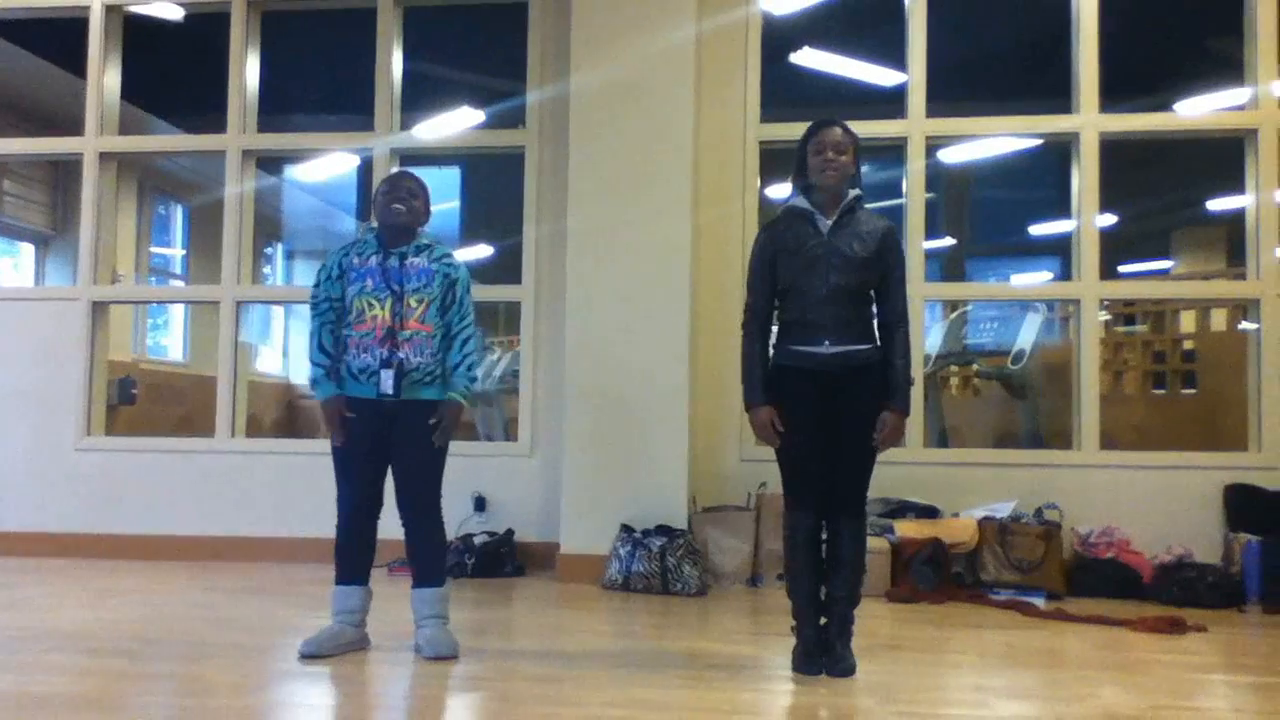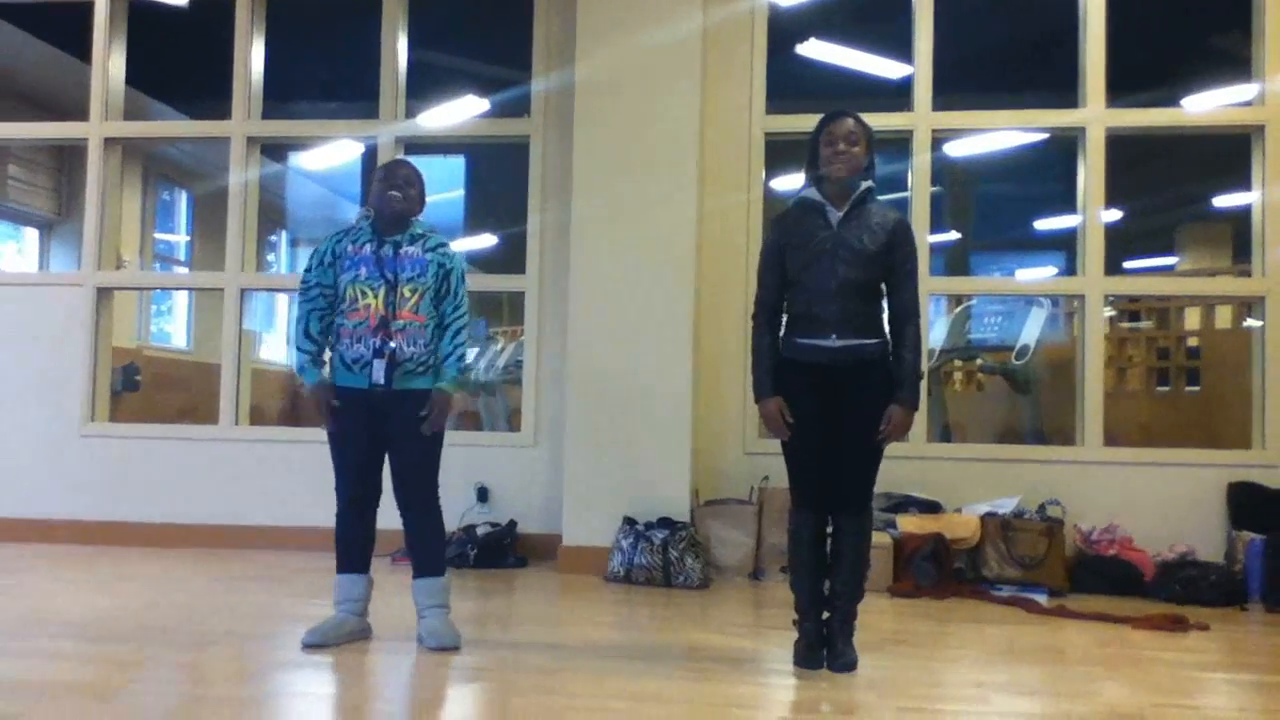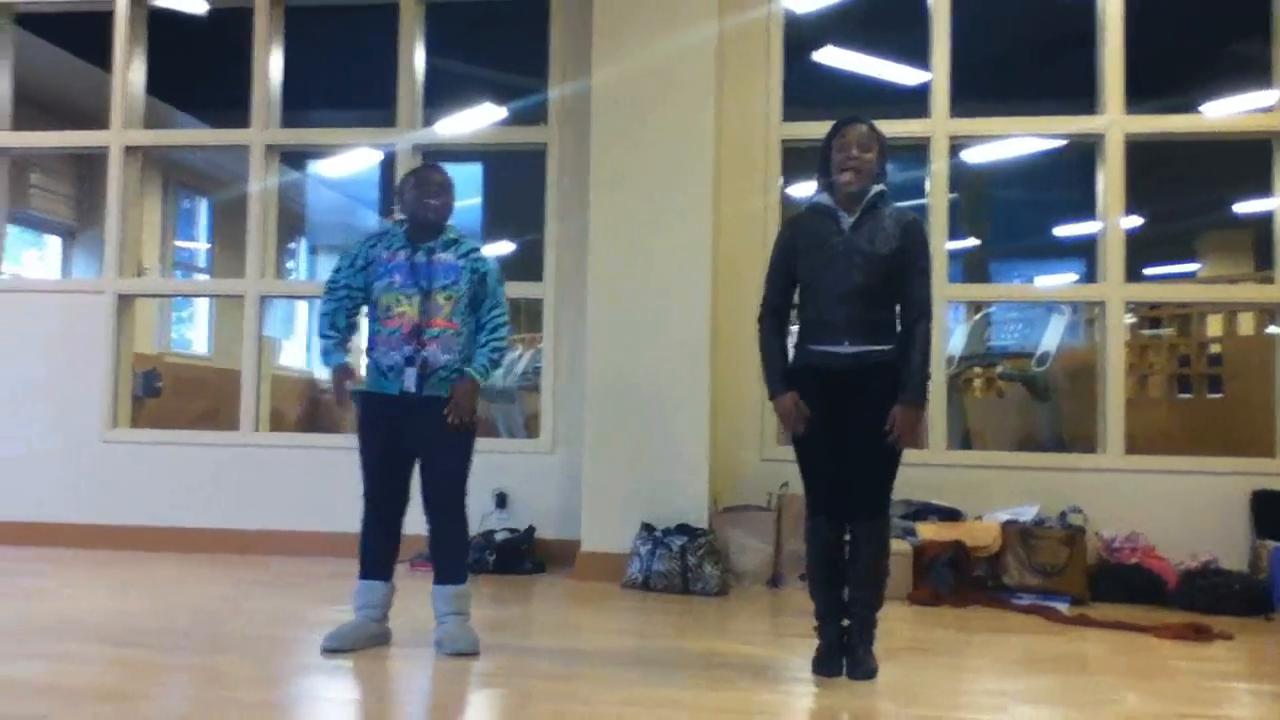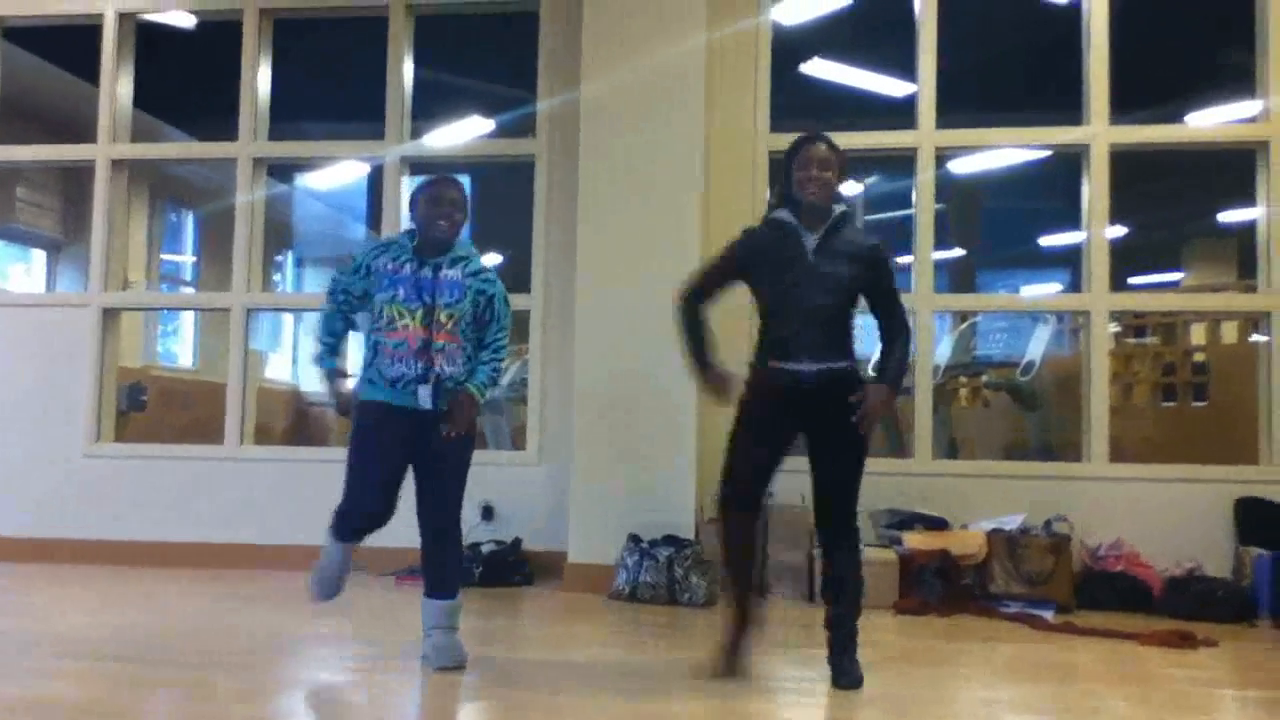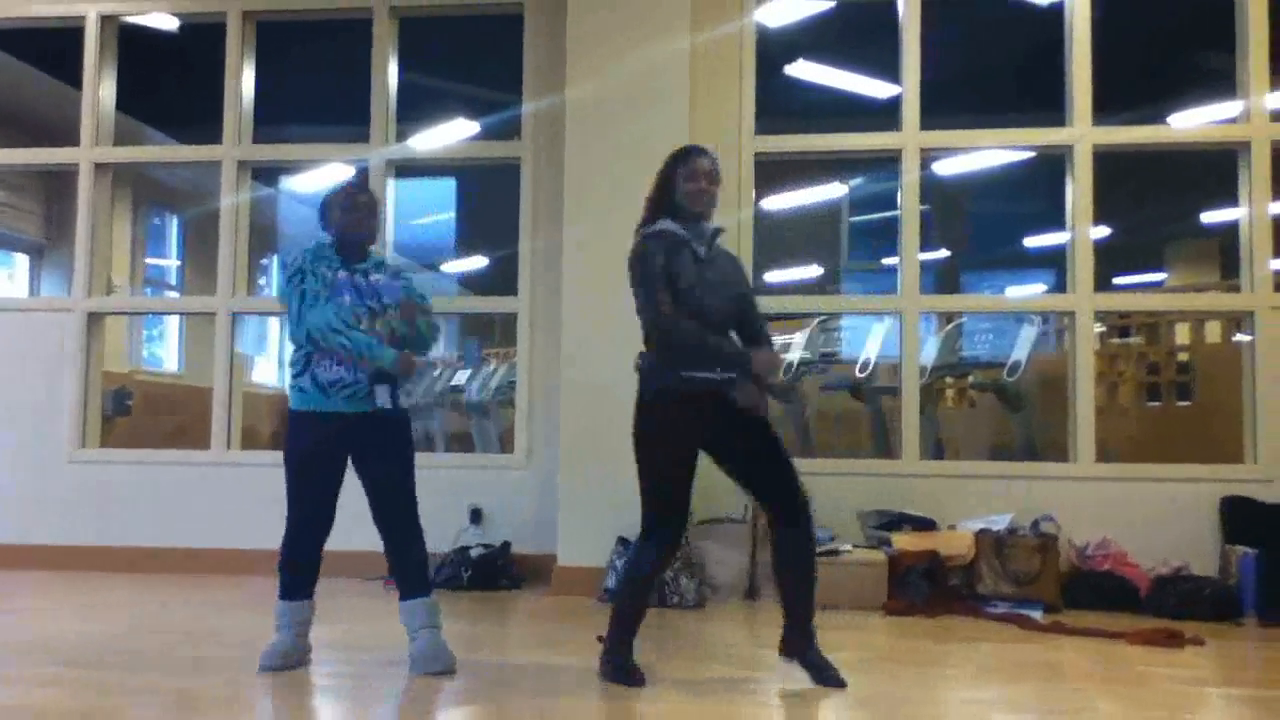
dt=0.5s
person 1, frame 1
left shoulder: (878, 232)
right shoulder: (777, 232)
left elbow: (895, 322)
right elbow: (756, 322)
left wrist: (897, 401)
right wrist: (756, 398)
left hip: (859, 381)
right hip: (796, 381)
left knee: (848, 509)
right knee: (803, 509)
left ankle: (840, 635)
right ankle: (807, 633)
person 1, frame 2
left shoulder: (889, 225)
right shoulder: (788, 223)
left elbow: (905, 316)
right elbow: (766, 312)
left wrist: (906, 395)
right wrist: (765, 389)
left hip: (865, 375)
right hip: (801, 373)
left knee: (852, 504)
right knee: (807, 503)
left ankle: (842, 629)
right ankle: (808, 628)
person 1, frame 3
left shoulder: (904, 227)
right shoulder: (800, 228)
left elbow: (917, 317)
right elbow: (773, 314)
left wrist: (912, 396)
right wrist: (780, 386)
left hip: (878, 380)
right hip: (815, 380)
left knee: (869, 510)
right knee: (824, 509)
left ankle: (860, 637)
right ankle: (829, 635)
person 1, frame 4
left shoulder: (863, 248)
right shoulder: (763, 241)
left elbow: (896, 328)
right elbow: (695, 297)
left wrist: (886, 384)
right wrist: (707, 366)
left hip: (839, 392)
right hip: (772, 388)
left knee: (837, 523)
right knee: (737, 504)
left ankle: (842, 646)
right ankle: (741, 622)
person 1, frame 5
left shoulder: (724, 259)
right shoulder: (652, 251)
left elbow: (754, 334)
right elbow: (662, 330)
left wrist: (752, 381)
right wrist: (739, 357)
left hip: (726, 401)
right hip: (669, 403)
left knee: (791, 509)
right knee: (663, 530)
left ankle: (800, 640)
right ankle: (617, 647)
person 2, frame 1
left shoulder: (445, 266)
right shoulder: (345, 260)
left elbow: (463, 333)
right elbow: (324, 325)
left wrist: (457, 395)
right wrist: (327, 391)
left hip: (422, 405)
right hip: (359, 404)
left knee: (422, 510)
right knee: (355, 509)
left ankle: (432, 622)
right ankle: (349, 621)
person 2, frame 2
left shoulder: (440, 255)
right shoulder: (338, 248)
left elbow: (455, 322)
right elbow: (312, 312)
left wrist: (446, 384)
right wrist: (313, 374)
left hip: (416, 393)
right hip: (351, 392)
left knee: (420, 499)
right knee: (353, 499)
left ankle: (433, 612)
right ankle: (350, 611)
person 2, frame 3
left shoulder: (473, 260)
right shoulder: (372, 251)
left elbow: (494, 323)
right elbow: (337, 304)
left wrist: (474, 377)
right wrist: (336, 358)
left hip: (447, 399)
right hip: (384, 397)
left knee: (445, 505)
right knee: (381, 505)
left ankle: (452, 617)
right ankle: (370, 616)
person 2, frame 4
left shoulder: (480, 276)
right shoulder: (380, 259)
left elbow: (497, 344)
right elbow: (343, 303)
left wrist: (471, 390)
right wrist: (329, 359)
left hip: (450, 412)
right hip: (382, 404)
left knee: (441, 519)
right knee: (367, 504)
left ankle: (440, 630)
right ankle: (340, 544)
person 2, frame 5
left shoulder: (391, 276)
right shoulder: (306, 270)
left elbow: (426, 340)
right elbow: (318, 325)
left wrist: (415, 322)
right wrist: (384, 356)
left hip: (381, 412)
right hip: (317, 413)
left knee: (400, 519)
right knee: (307, 522)
left ankle: (425, 635)
right ankle: (292, 635)
